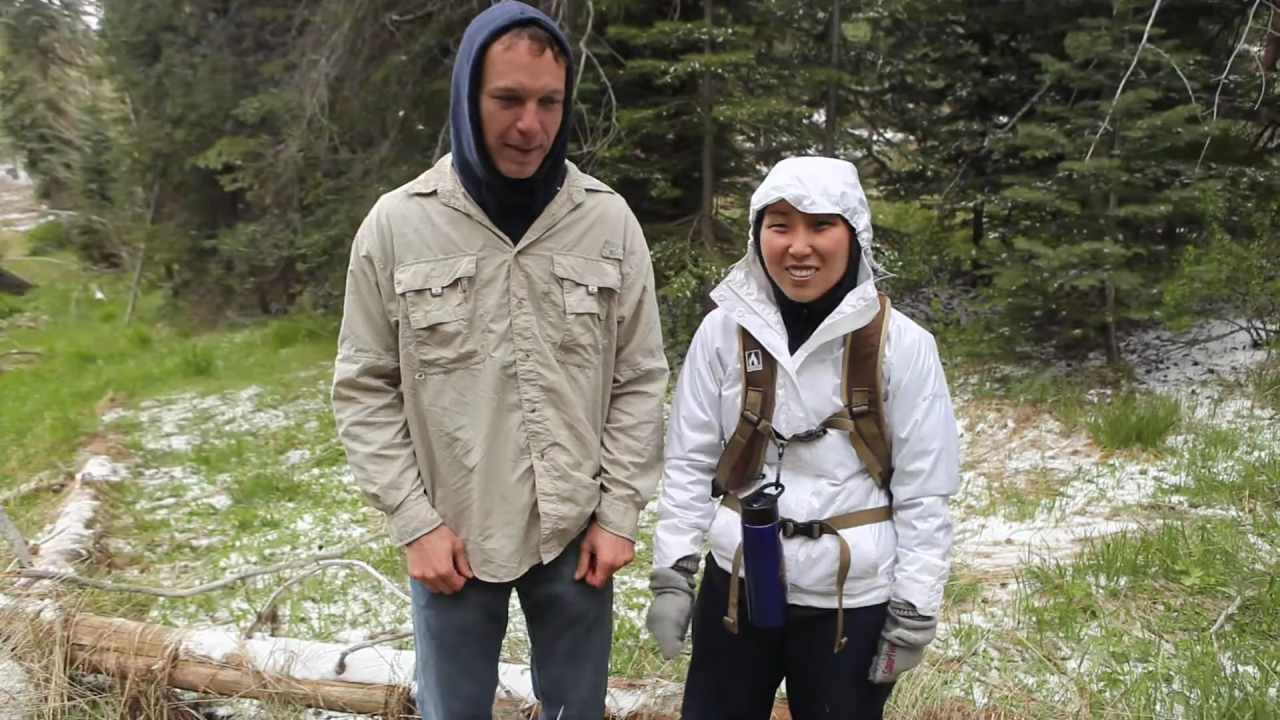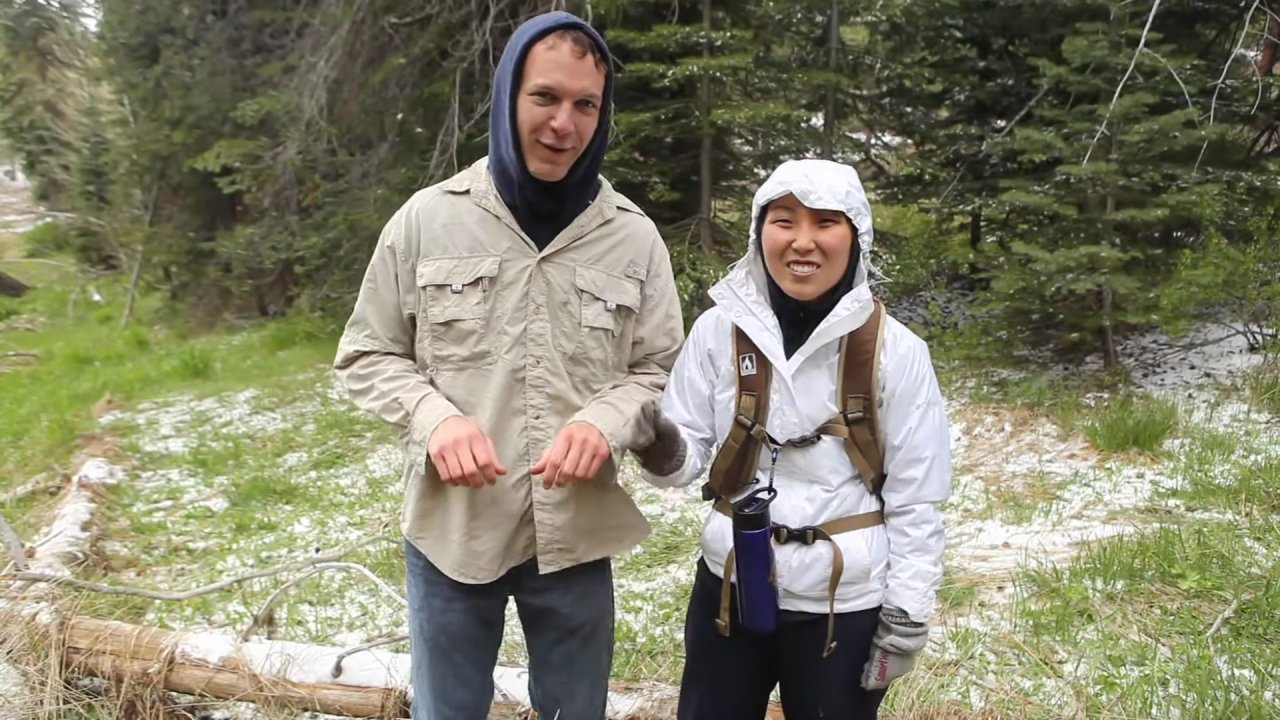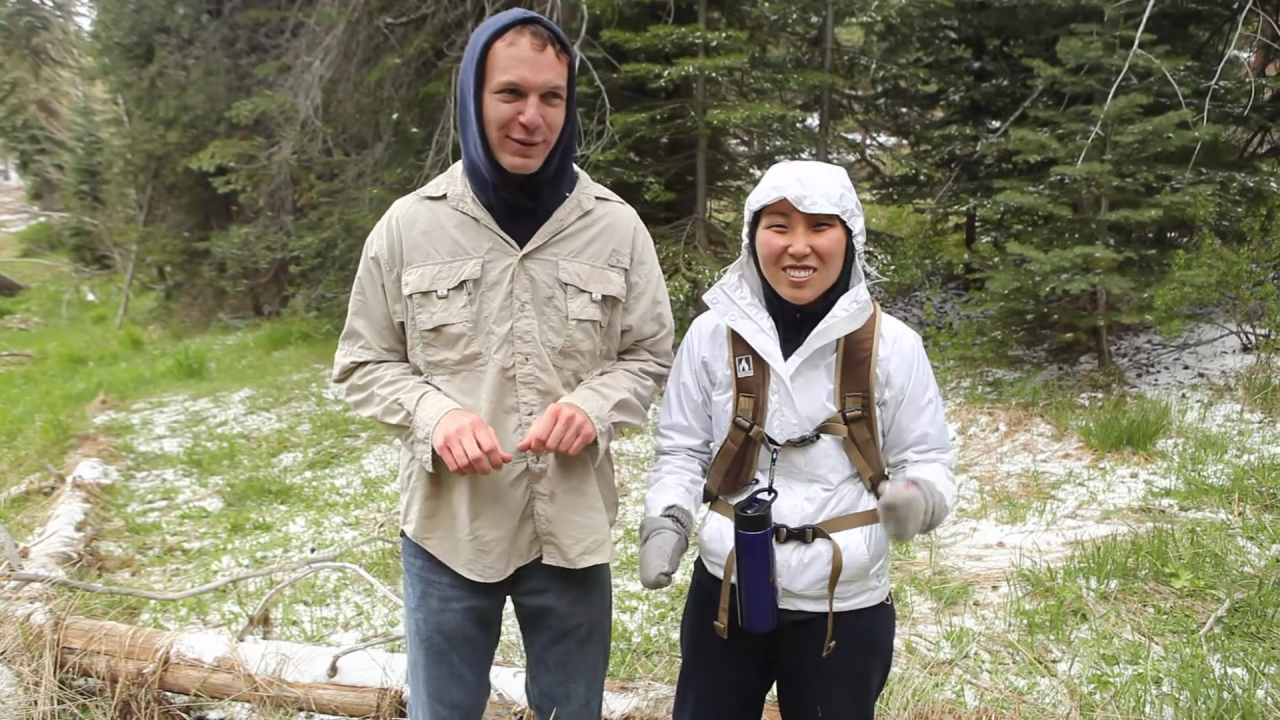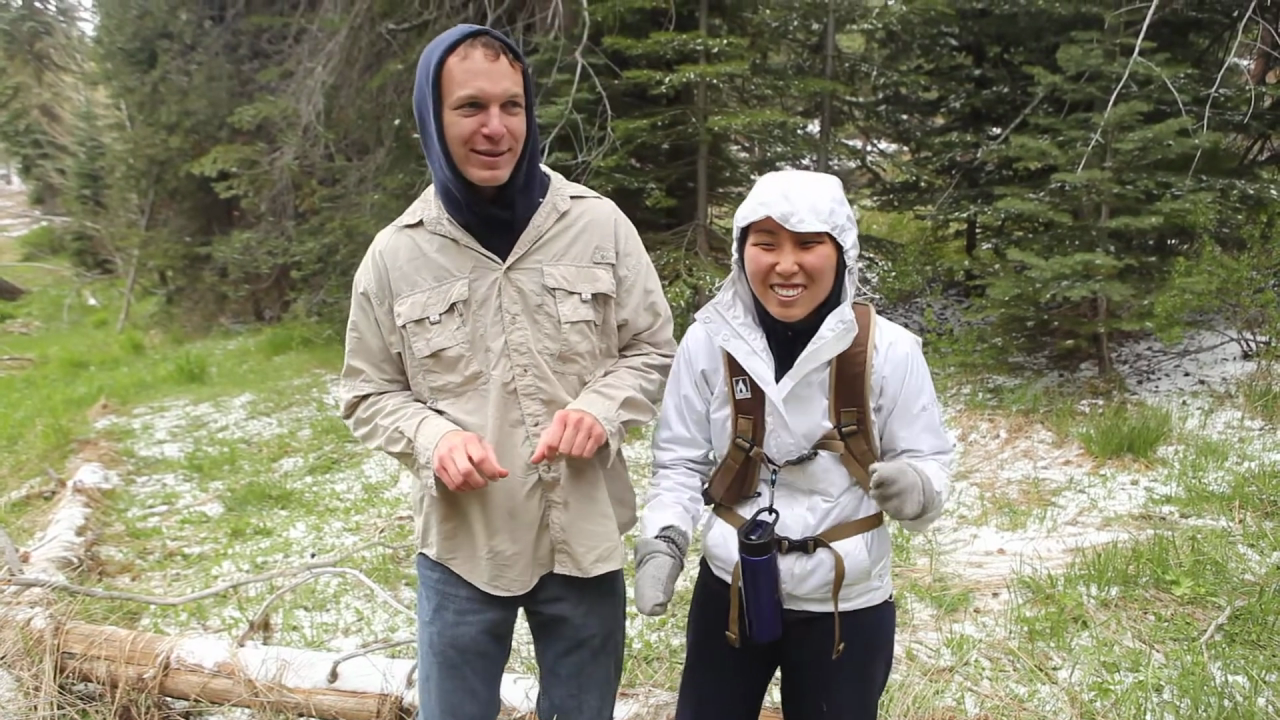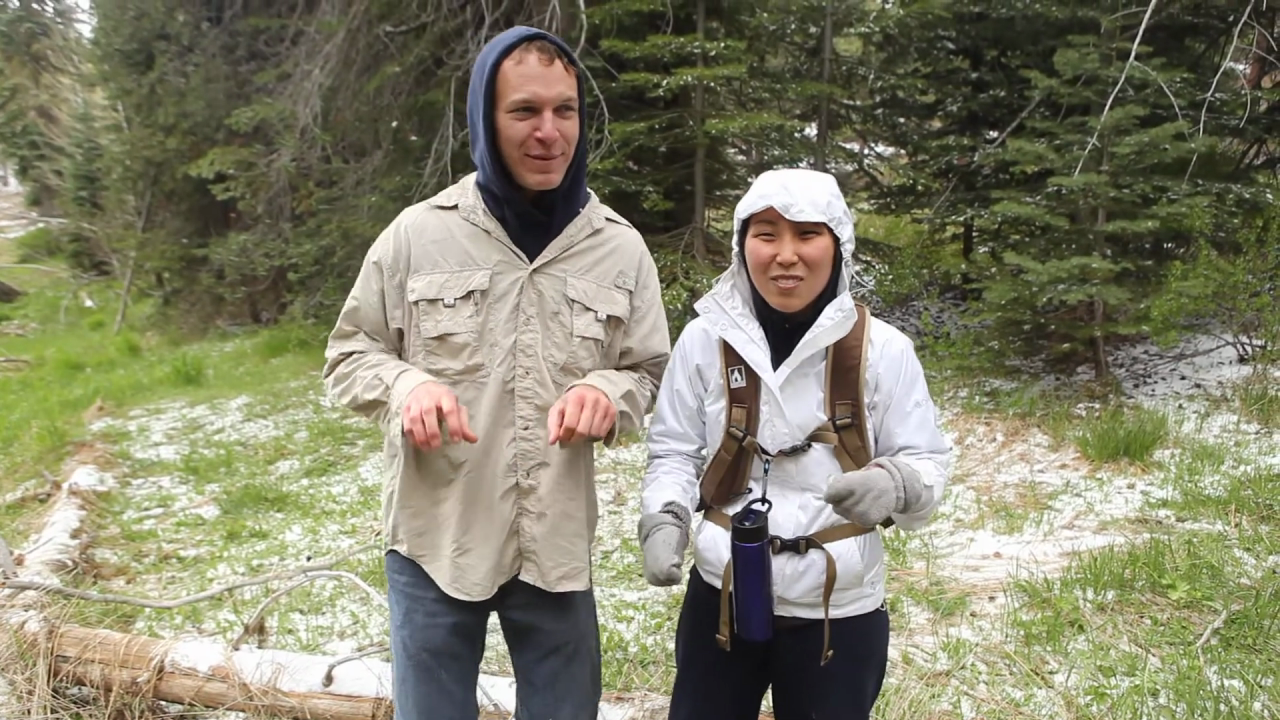
dt=0.7s
person 1, frame 1
left shoulder: (609, 221)
right shoulder: (396, 223)
left elbow: (640, 379)
right elbow: (365, 389)
left wrist: (620, 512)
right wrist: (414, 521)
left hip: (575, 528)
right hip: (453, 532)
person 1, frame 2
left shoulder: (633, 237)
right shoulder: (427, 218)
left elbow: (660, 370)
right elbow: (367, 355)
left wrist: (606, 424)
right wrist: (433, 416)
left hip: (576, 533)
right hip: (448, 528)
person 1, frame 3
left shoulder: (616, 227)
right shoulder: (408, 226)
left elbow: (650, 359)
right elbow: (363, 363)
left wrist: (593, 407)
right wrist: (434, 415)
left hip: (571, 528)
right hip: (447, 529)
person 1, frame 4
left shoulder: (598, 224)
right shoulder: (394, 255)
left elbow: (653, 350)
right elbow: (369, 395)
left wrist: (601, 409)
right wrist: (432, 439)
left hip: (586, 535)
right hip: (462, 544)
person 1, frame 5
left shoulder: (619, 248)
right shoulder: (418, 233)
left elbow: (650, 373)
right elbow: (349, 354)
left wrist: (608, 394)
right wrist: (406, 384)
left hip: (557, 545)
right hip: (433, 540)
person 2, frame 1
left shoulder: (901, 345)
right shoulder: (725, 329)
left elbow: (925, 489)
right elbow: (690, 462)
left wrist: (913, 612)
right wrist: (673, 572)
left hip: (852, 598)
right hip: (737, 582)
person 2, frame 2
left shoulder: (895, 349)
right shoulder: (720, 329)
left elbow: (916, 498)
right elbow: (688, 446)
left wrist: (906, 617)
right wrist: (664, 450)
left hip: (845, 602)
right hip: (731, 586)
person 2, frame 3
left shoulder: (891, 345)
right shoulder: (714, 332)
left elbow: (923, 460)
right elbow: (682, 448)
left wrist: (919, 498)
right wrist: (667, 520)
left hip: (844, 600)
right hip: (727, 588)
person 2, frame 4
left shoulder: (889, 350)
right shoulder: (710, 341)
left elbow: (928, 462)
right elbow: (681, 460)
left wrist: (911, 487)
right wrist: (662, 542)
left hip: (846, 602)
right hip: (732, 587)
person 2, frame 5
left shoulder: (881, 349)
right shoulder: (707, 338)
left elbow: (926, 462)
right elbow: (674, 452)
left wrist: (890, 485)
right wrist: (665, 520)
left hip: (839, 609)
right hip: (722, 595)
